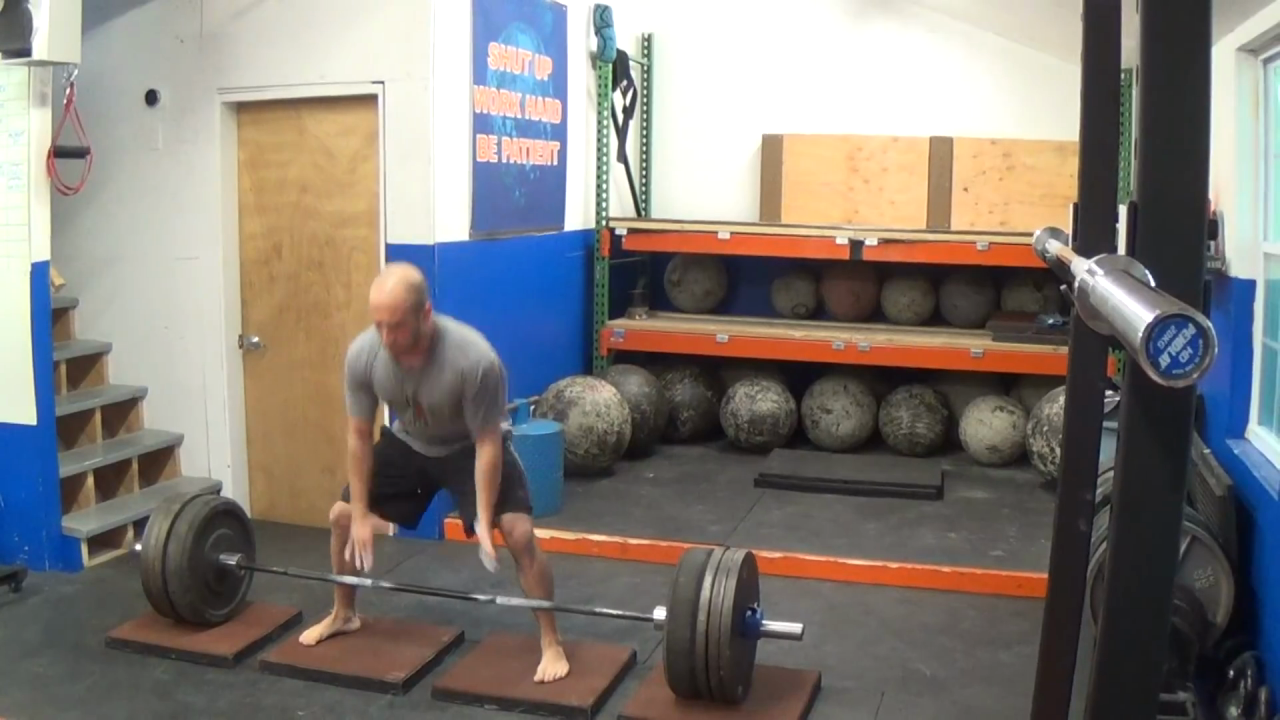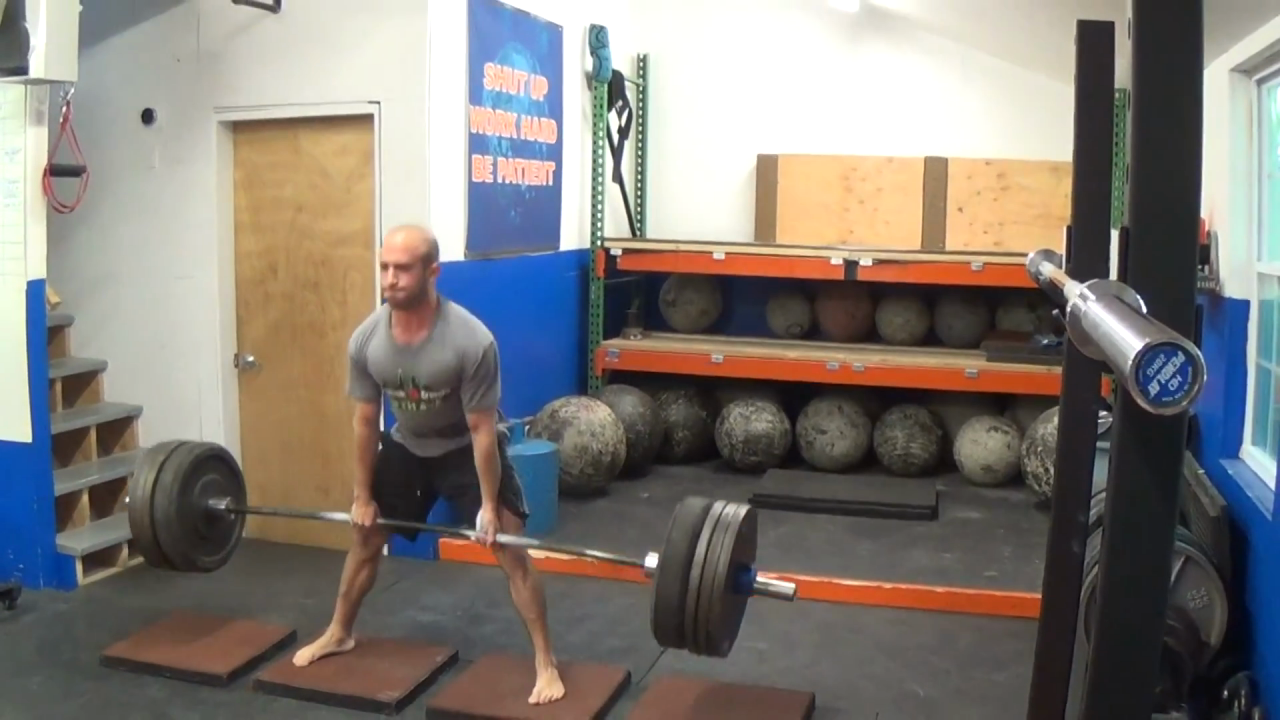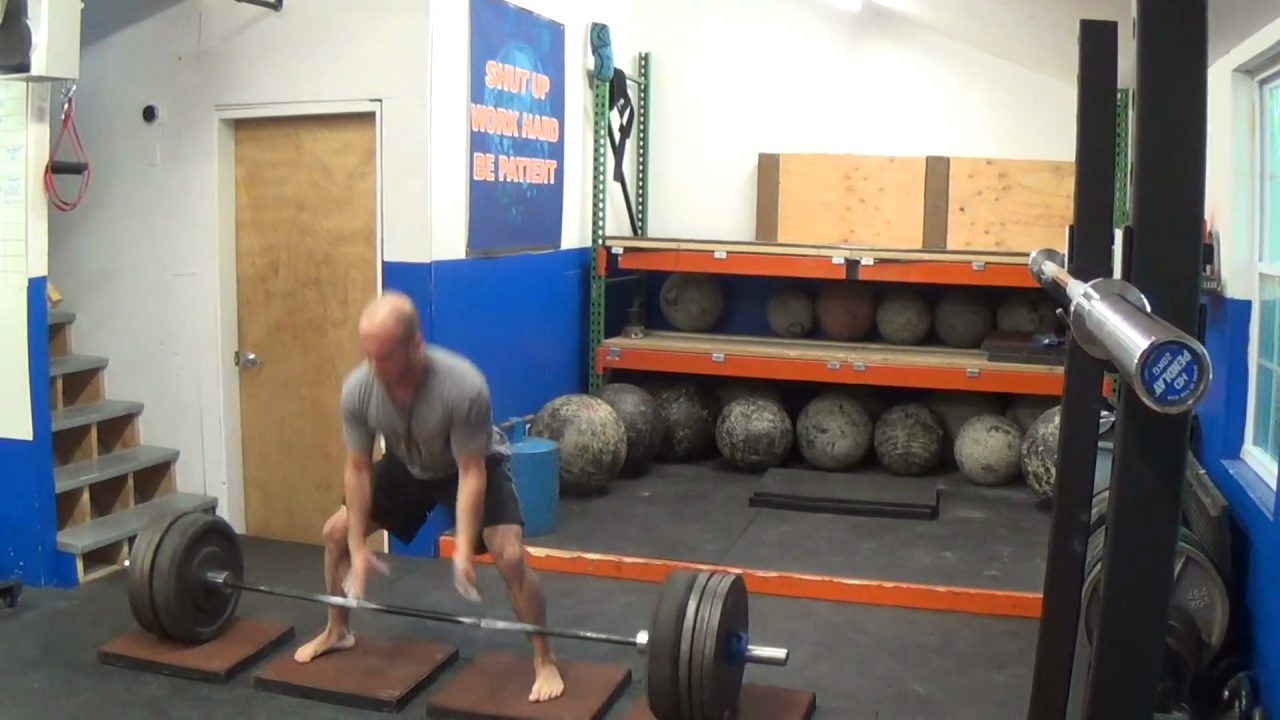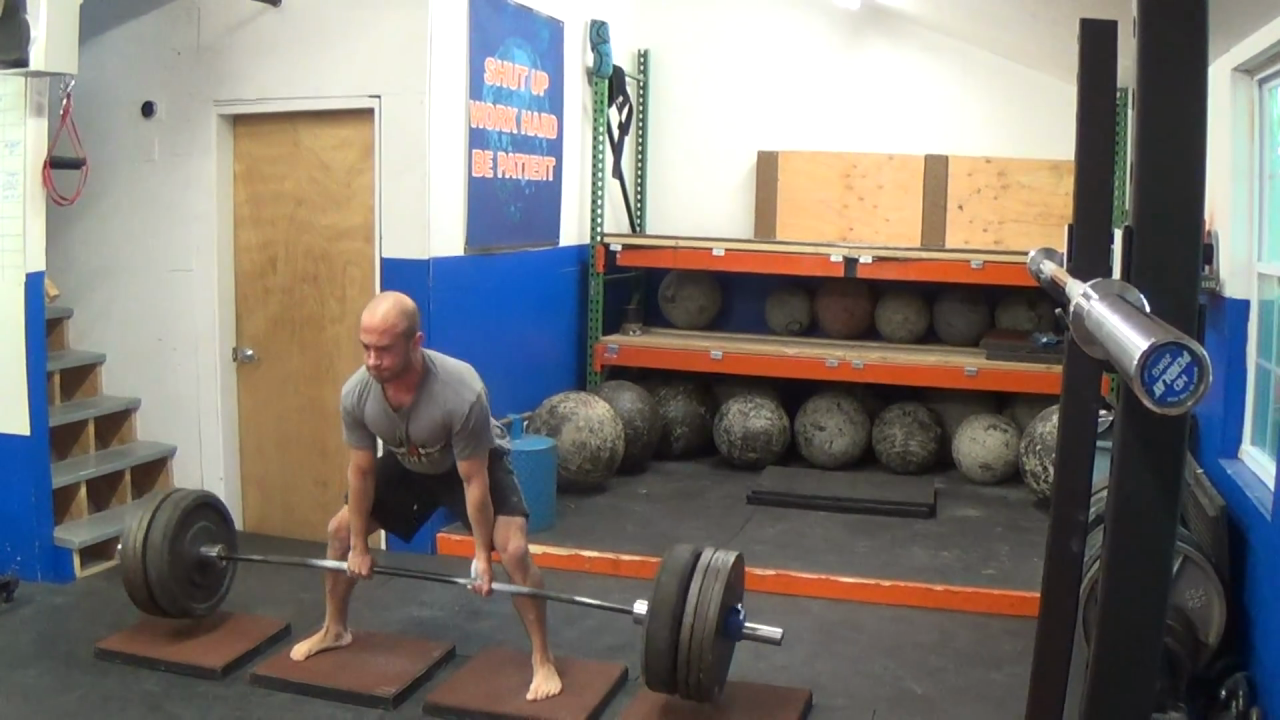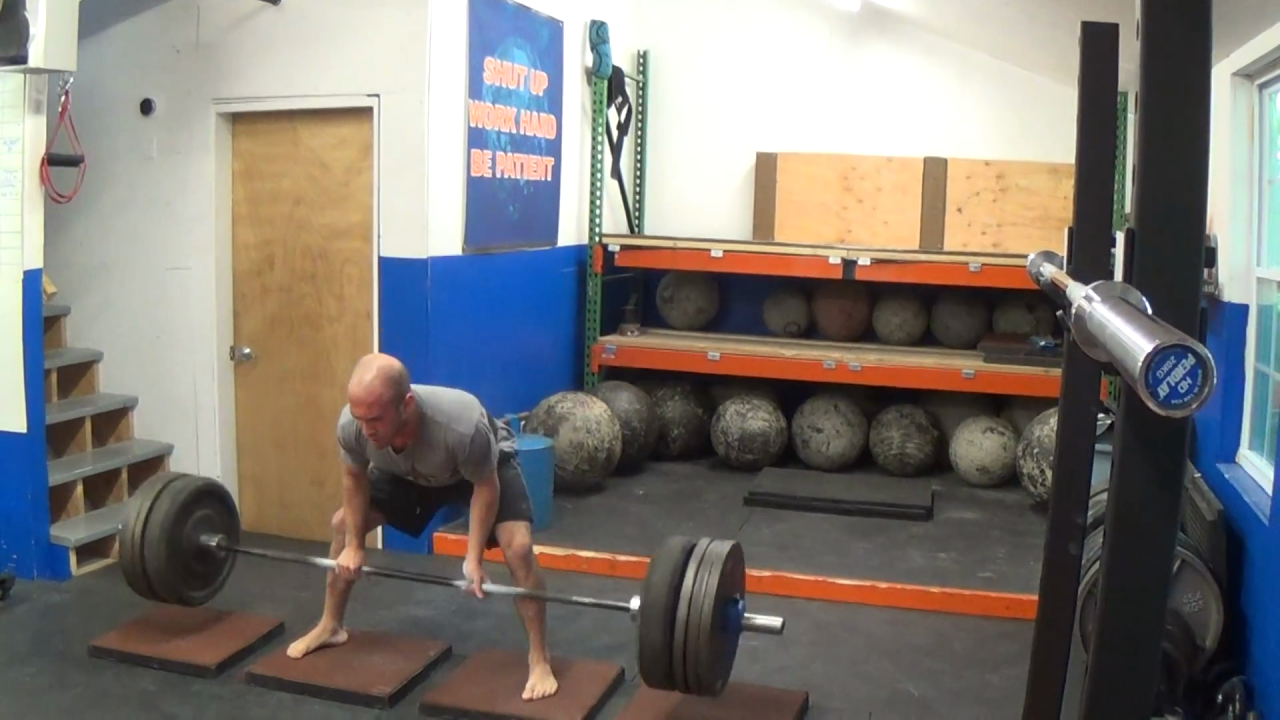
dt=1s
person 1, frame 1
left shoulder: (472, 359)
right shoulder: (362, 357)
left elbow: (488, 445)
right elbow: (360, 436)
left wrist: (485, 522)
right wrist: (362, 513)
left hip: (471, 444)
right hip: (409, 445)
left knee: (518, 535)
right knee: (342, 521)
left ankle: (550, 642)
right ankle: (344, 614)
person 1, frame 2
left shoulder: (470, 341)
right shoulder: (366, 338)
left elbow: (483, 428)
right elbow: (366, 421)
left wrist: (490, 507)
right wrist: (362, 497)
left hip: (466, 449)
right hip: (404, 447)
left knee: (510, 551)
right knee: (365, 540)
left ankle: (546, 666)
right ankle: (338, 635)
person 1, frame 3
left shoulder: (462, 388)
right shoulder: (357, 388)
left elbow: (471, 474)
right elbow: (359, 469)
left wrist: (465, 550)
right wrist: (358, 545)
left hip: (472, 464)
right hip: (406, 465)
left knee: (509, 557)
right knee: (336, 534)
left ankle: (544, 663)
right ankle: (337, 632)
person 1, frame 4
left shoulder: (462, 393)
right shoulder: (356, 394)
left elbow: (473, 480)
right elbow: (361, 471)
left wrist: (482, 556)
right wrist: (359, 546)
left hip: (477, 461)
right hip: (407, 464)
left knee: (513, 551)
right knee: (340, 532)
left ankle: (542, 661)
right ankle: (334, 630)
person 1, frame 5
left shoulder: (462, 423)
right shoulder: (351, 425)
left elbow: (486, 487)
right elbow: (355, 479)
left wrist: (473, 558)
right wrist: (353, 546)
left hip: (485, 462)
left knee: (517, 547)
right knee: (343, 523)
left ankle: (539, 659)
right ankle: (330, 625)
